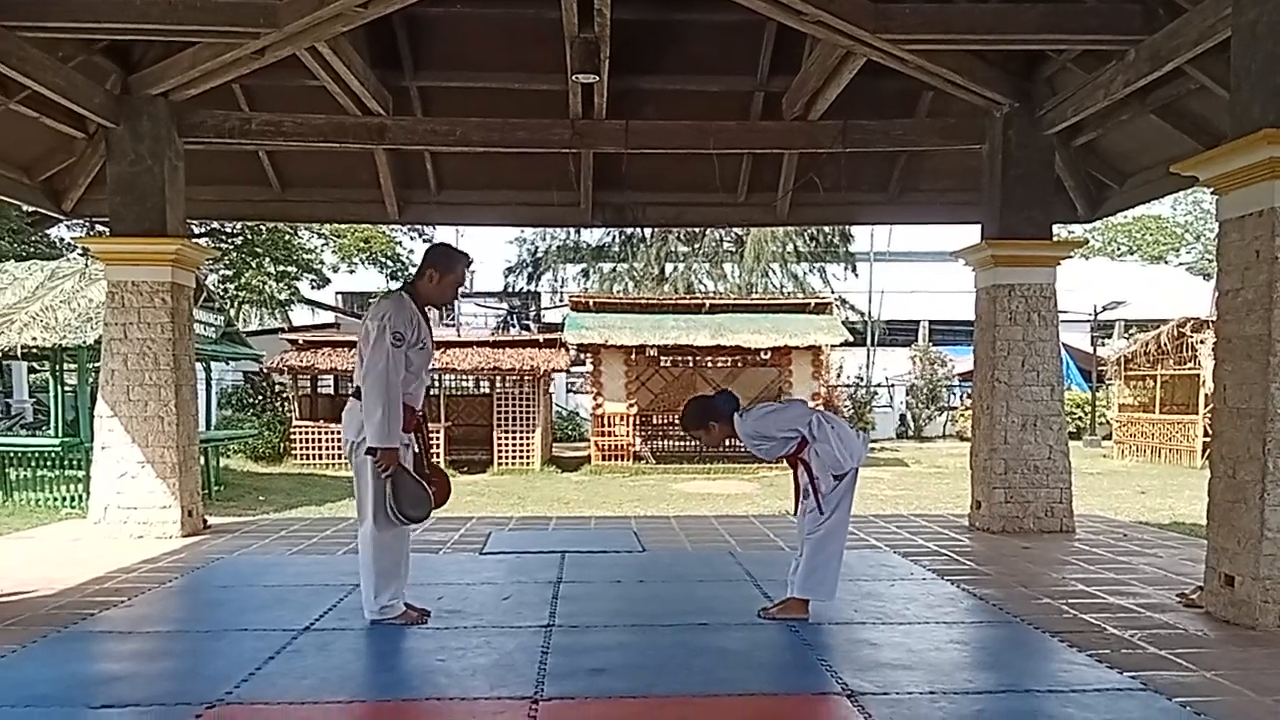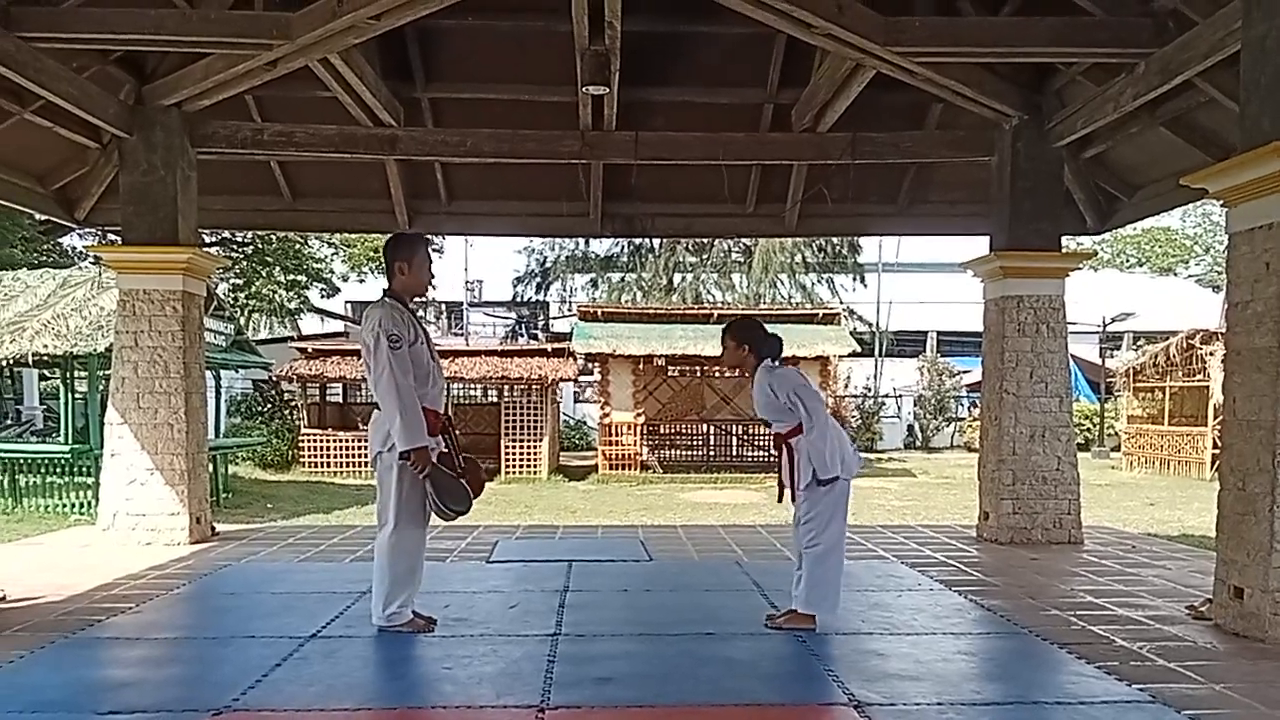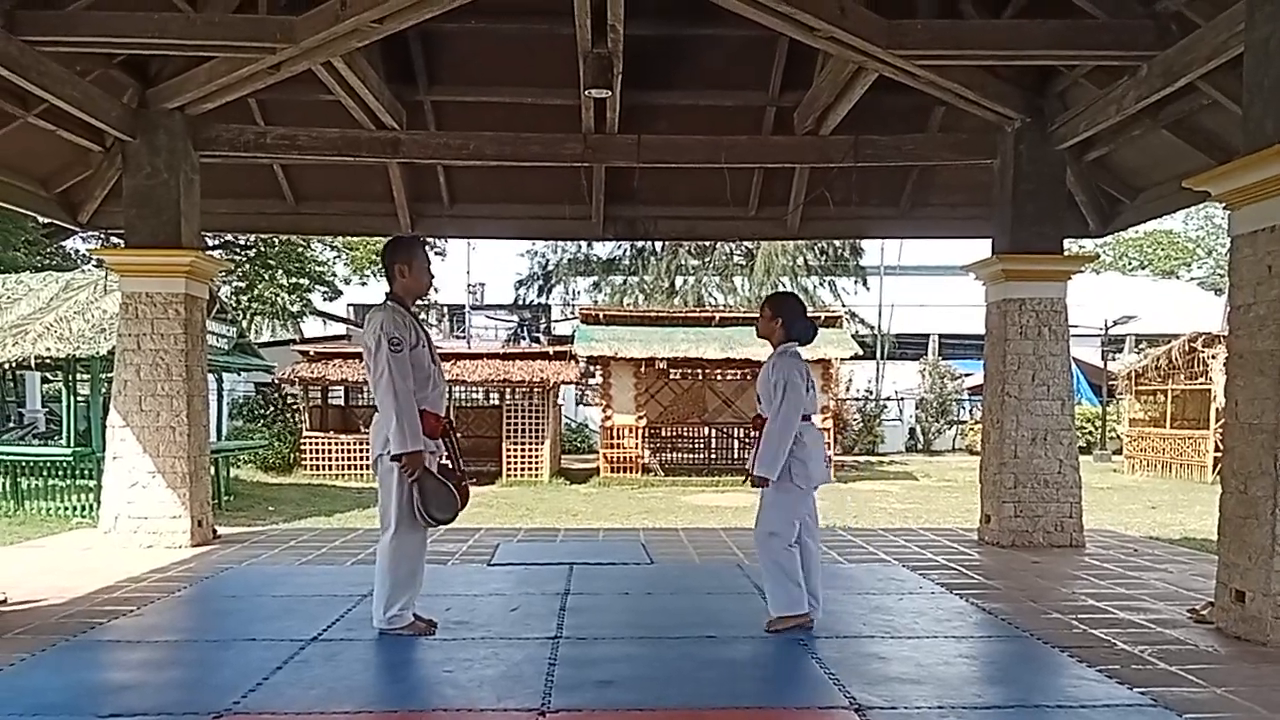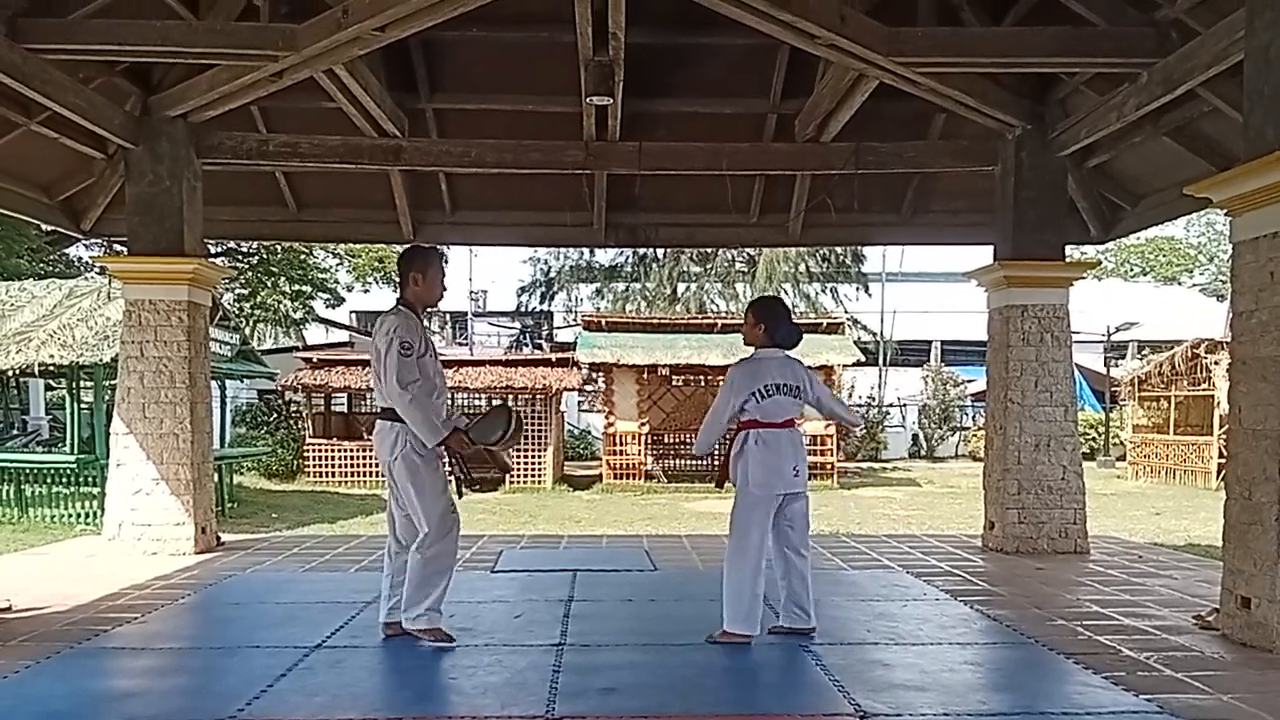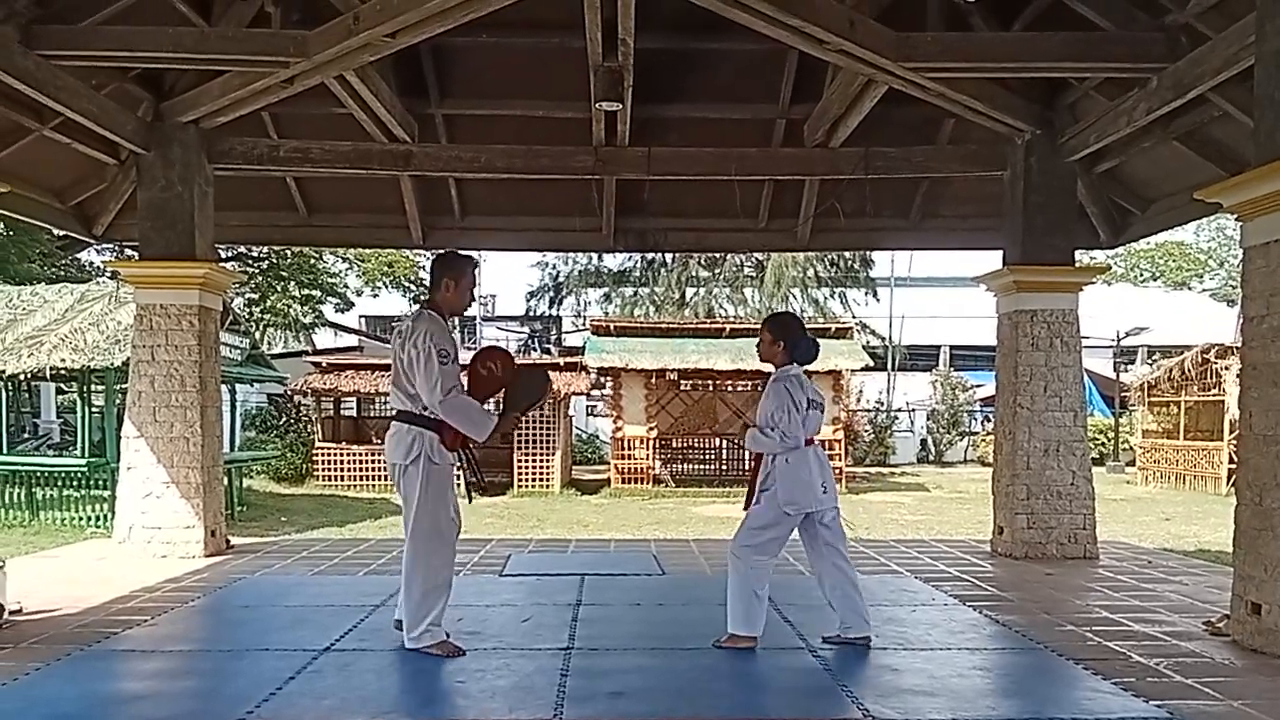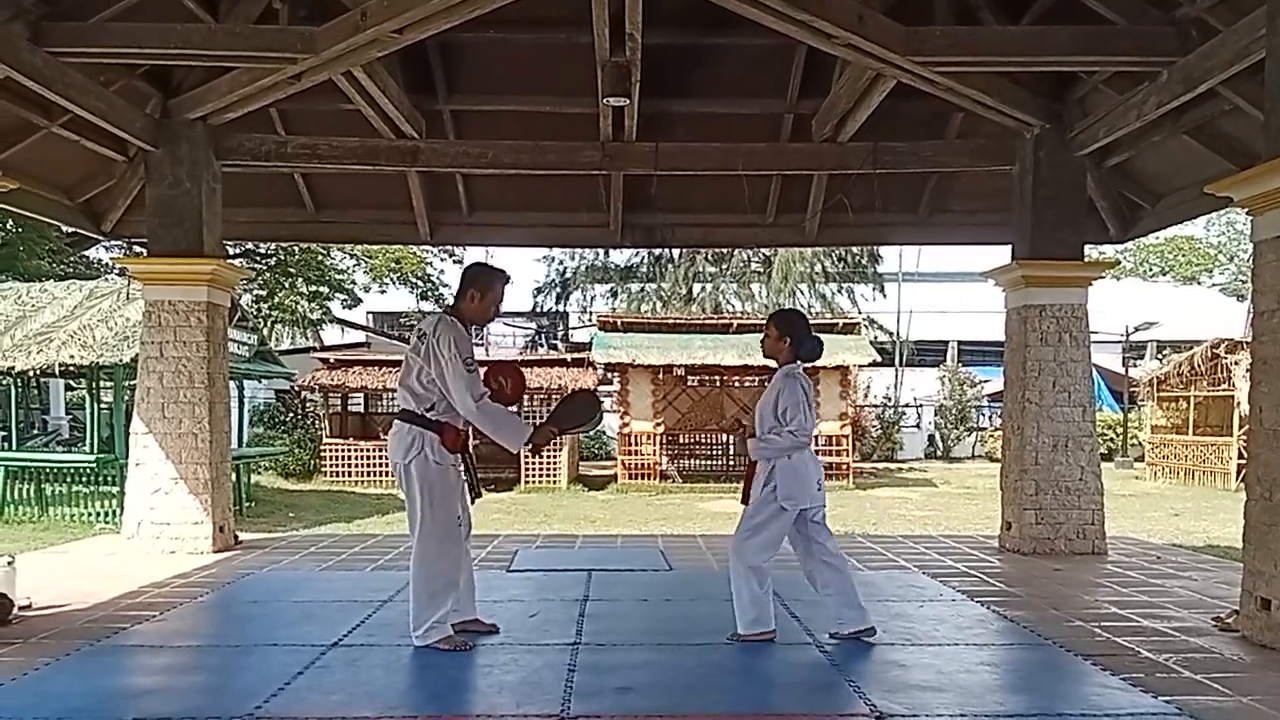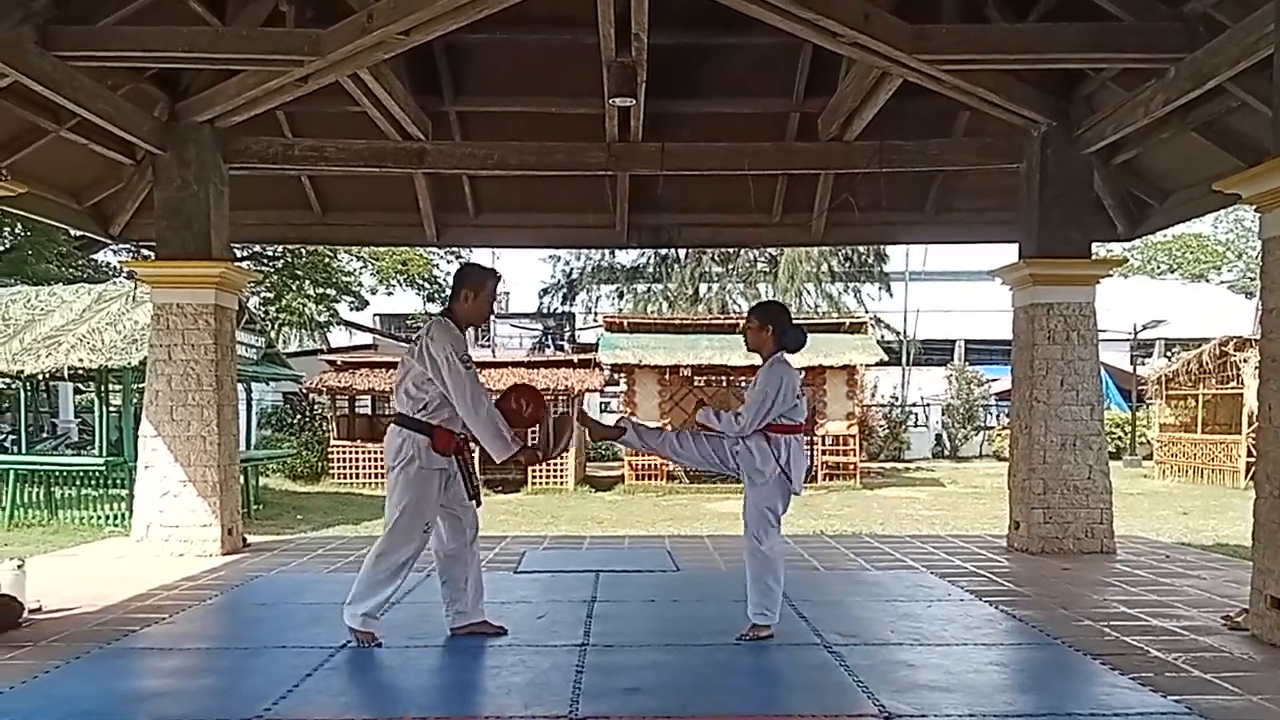
dt=0.4s
person 1, frame 1
left shoulder: (412, 313)
right shoulder: (394, 312)
right elbow: (380, 382)
left wrist: (398, 439)
right wrist: (386, 443)
left hip: (393, 428)
right hip: (376, 426)
left knee: (395, 515)
right knee: (381, 517)
left ankle: (392, 599)
right ankle: (383, 606)
person 1, frame 2
left shoulder: (403, 316)
right shoulder: (385, 319)
right elbow: (395, 387)
right wrist: (415, 443)
left hip: (413, 434)
right hip: (402, 436)
left knee: (411, 523)
right knee: (400, 524)
left ankle: (399, 607)
right ankle: (391, 613)
person 1, frame 3
left shoulder: (406, 320)
right shoulder: (387, 321)
right elbow: (393, 391)
right wrist: (409, 447)
left hip: (415, 436)
right hip: (402, 438)
left knee: (410, 527)
right knee: (404, 528)
left ankle: (398, 609)
right ankle: (392, 615)
person 1, frame 4
left shoulder: (409, 324)
right shoulder: (398, 325)
right elbow: (402, 391)
left wrist: (446, 427)
right wrist: (443, 433)
left hip: (411, 440)
right hip: (407, 440)
left knee: (407, 532)
right knee: (438, 525)
left ankle: (395, 616)
right ankle: (419, 615)
person 1, frame 5
left shoulder: (417, 324)
right shoulder: (431, 330)
right elbow: (441, 397)
left wrist: (475, 402)
right wrist: (493, 425)
left hip: (420, 441)
right hip: (422, 443)
left knee: (437, 534)
right knee: (431, 539)
left ankle: (412, 614)
right ankle: (422, 632)
person 1, frame 6
left shoulder: (438, 327)
right shoulder: (450, 336)
right elbow: (473, 404)
right wrist: (528, 435)
left hip: (432, 444)
right hip: (423, 444)
left knee: (455, 530)
right knee: (437, 537)
left ankle: (457, 613)
right ankle: (429, 628)
person 1, frame 7
left shoulder: (449, 335)
right shoulder: (442, 336)
right elbow: (470, 402)
left wrist: (500, 429)
right wrist: (513, 448)
left hip: (442, 450)
right hip: (416, 446)
left knee: (460, 531)
right knee: (405, 536)
left ankle: (465, 615)
right ankle: (359, 615)
person 2, frame 1
left shoulder: (749, 427)
right shoulder: (746, 424)
left elbow: (802, 414)
right elbow: (794, 410)
left hip: (833, 456)
right hip: (824, 458)
left knee: (820, 528)
right knee: (811, 528)
left ankle: (799, 603)
right ankle: (797, 596)
person 2, frame 2
left shoulder: (774, 378)
right shoulder: (767, 377)
left elbow: (815, 415)
left wrist: (816, 469)
left hip: (821, 461)
right hip: (809, 461)
left knee: (818, 536)
right knee: (807, 535)
left ankle: (808, 612)
right ankle: (802, 605)
person 2, frame 3
left shoulder: (784, 363)
right shoulder: (790, 359)
left elbow: (783, 419)
left wrist: (763, 466)
left hip: (789, 458)
right hip: (800, 457)
left knee: (772, 536)
right knee: (796, 537)
left ankle: (793, 609)
right ankle: (802, 607)
person 2, frame 4
left shoulder: (743, 371)
right shoulder: (798, 369)
left elbow: (720, 417)
right elbow: (828, 403)
left wrist: (702, 444)
right wrist: (849, 418)
left hip: (759, 462)
right hip: (793, 460)
left knee: (747, 547)
right knee: (792, 546)
left ankle: (740, 627)
right ankle: (798, 619)
person 2, frame 5
left shoulder: (780, 386)
right shoulder: (802, 382)
left elbow: (787, 439)
left wrist: (753, 437)
right wrist: (761, 433)
left hip: (788, 480)
right hip: (814, 477)
left knee: (747, 551)
right knee: (830, 554)
left ankle: (745, 631)
right ankle: (856, 627)
person 2, frame 6
left shoulder: (789, 384)
right shoulder: (789, 379)
left elbow: (797, 437)
left wrist: (753, 447)
right wrist: (757, 440)
left hip: (785, 480)
right hip: (799, 476)
left knee: (746, 551)
right knee: (820, 552)
left ankle: (757, 626)
right ankle: (856, 620)
person 2, frame 7
left shoulder: (779, 374)
right shoulder: (773, 370)
left elbow: (745, 422)
left wrist: (707, 414)
right wrist: (711, 419)
left hip: (774, 461)
right hip: (752, 451)
left knee: (762, 541)
right knee: (685, 440)
left ankle: (763, 621)
right ankle: (615, 433)
